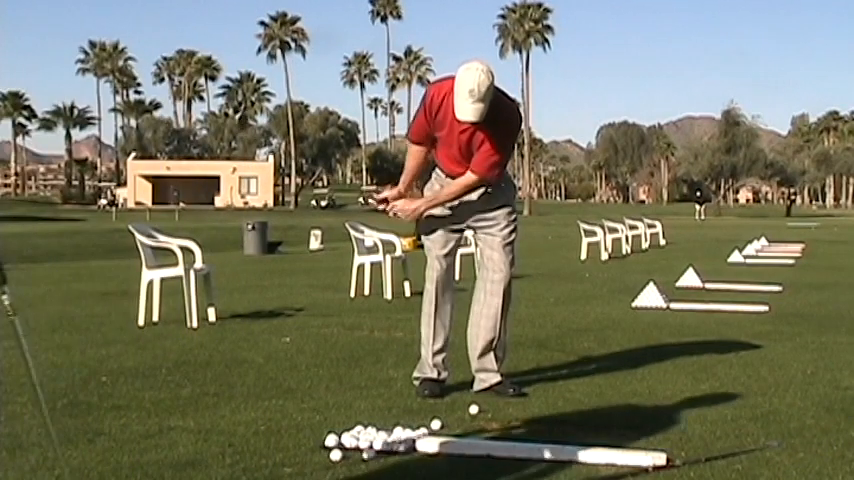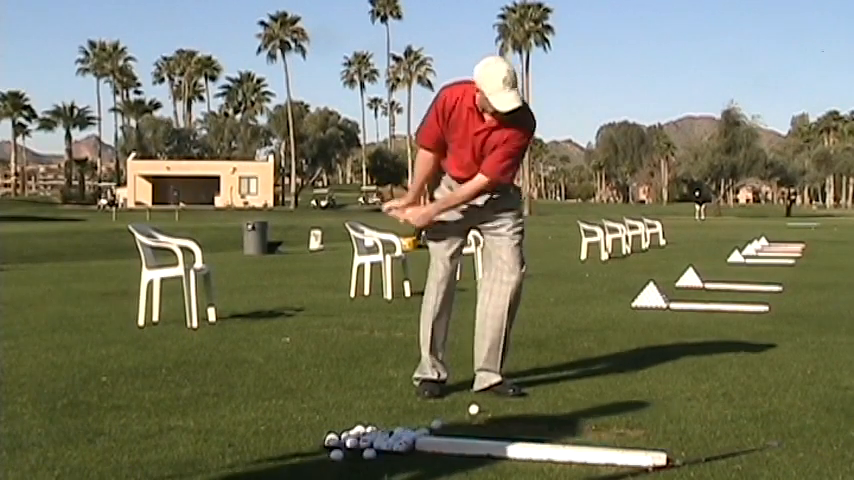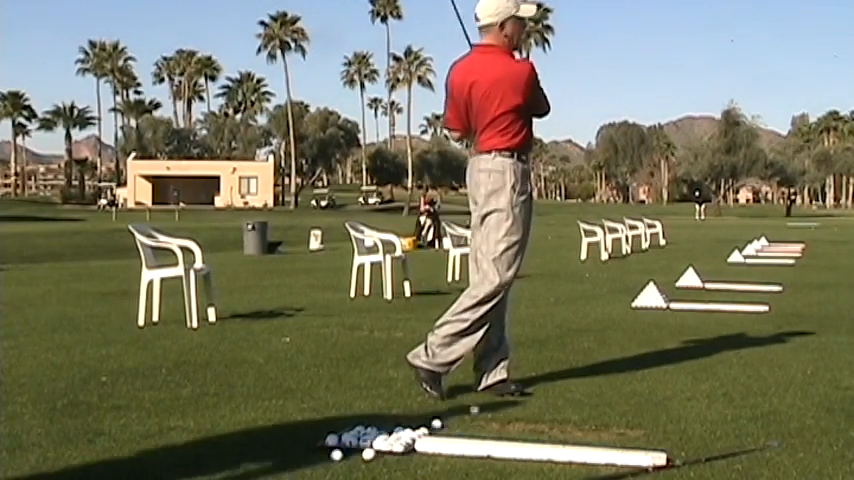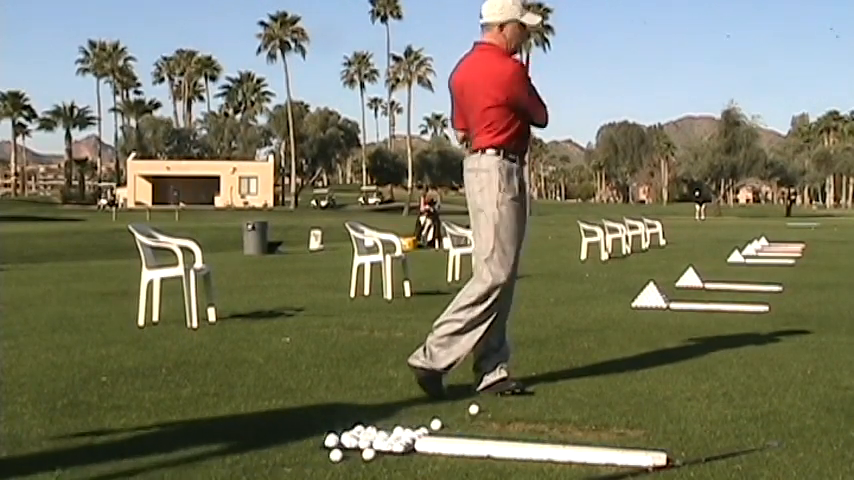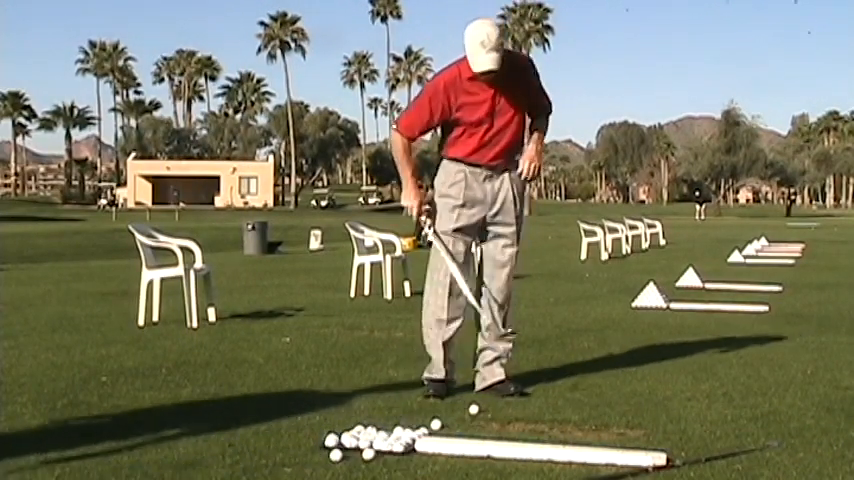
dt=0.7s
person 1, frame 1
left shoulder: (507, 116)
right shoulder: (436, 94)
left elbow: (475, 177)
right elbow: (419, 145)
left wrist: (421, 205)
right wrist: (402, 190)
left hip: (492, 193)
right hip: (443, 183)
left knee: (497, 274)
right knee: (438, 272)
left ankle: (487, 371)
right ankle: (430, 370)
person 1, frame 2
left shoulder: (521, 123)
right shoulder: (450, 98)
left elbow: (485, 181)
right elbow: (429, 150)
left wrist: (431, 212)
right wrist: (412, 199)
left hip: (497, 197)
right hip: (450, 190)
left knee: (507, 276)
right knee: (441, 275)
left ankle: (489, 372)
right ankle: (431, 370)
person 1, frame 3
left shoulder: (459, 71)
right shoulder: (521, 71)
left elbow: (456, 131)
right elbow: (542, 110)
left hip: (481, 167)
right hip: (507, 171)
left knee: (488, 274)
right knee: (495, 277)
left ankle: (491, 371)
right ankle: (432, 356)
person 1, frame 4
left shoulder: (463, 69)
right shoulder: (509, 69)
right elbow: (541, 118)
left hip: (480, 165)
right hip: (499, 170)
left knee: (498, 274)
right knee: (493, 275)
left ankle: (491, 369)
right ankle: (432, 357)
person 1, frame 5
left shoulder: (523, 68)
right shoulder: (447, 82)
left elbow: (541, 111)
right elbow: (401, 133)
left wrist: (536, 144)
right wrist: (409, 186)
left hip: (506, 180)
right hip: (460, 179)
left knee: (500, 278)
right knee: (447, 274)
left ankle: (492, 370)
right ankle: (439, 369)
